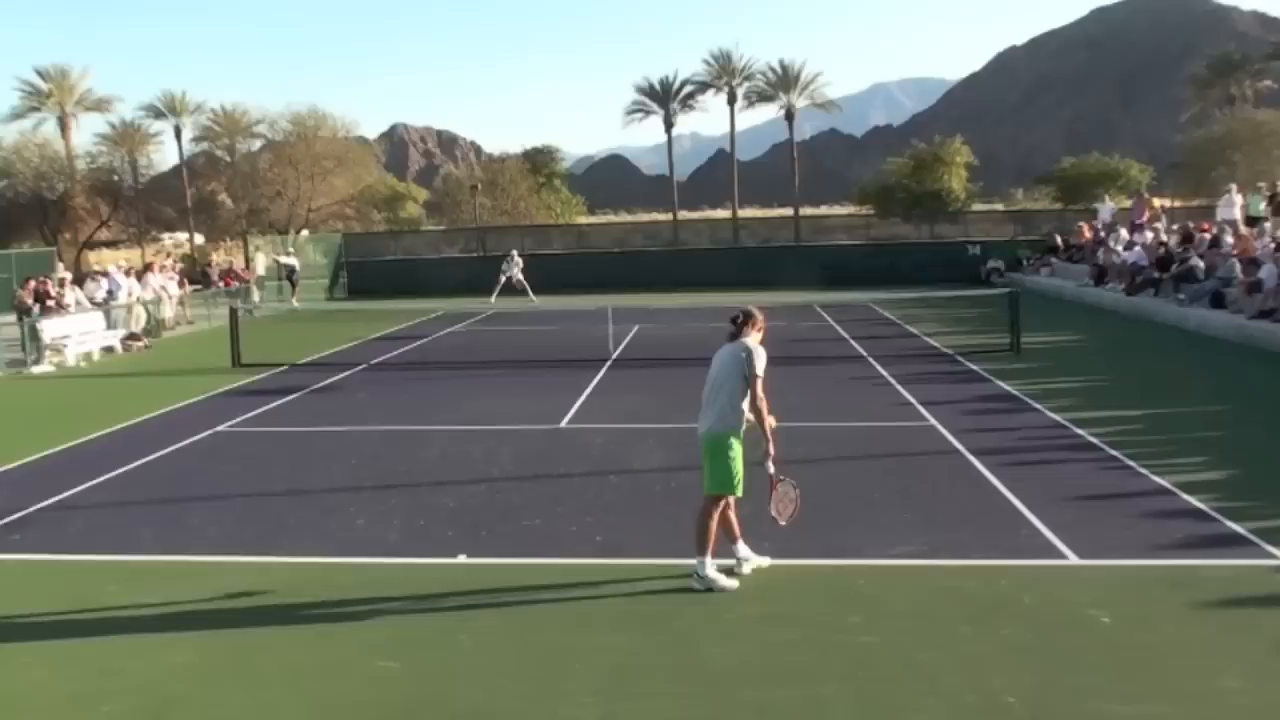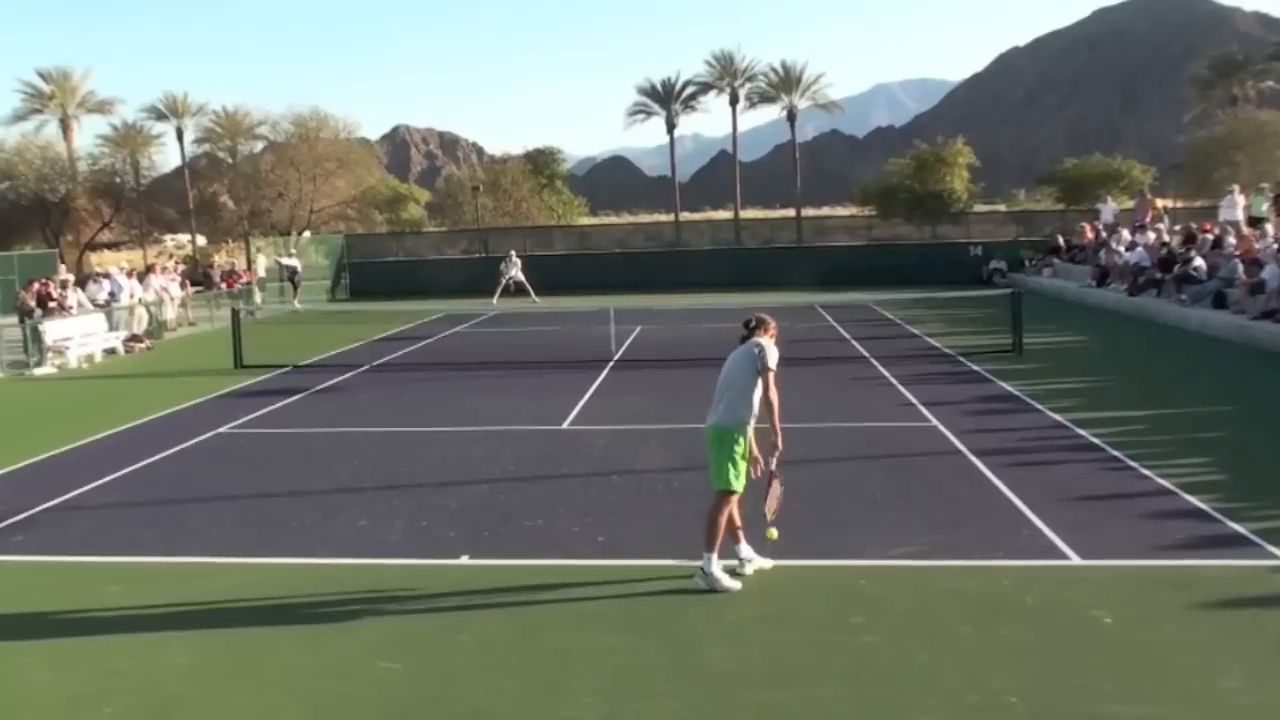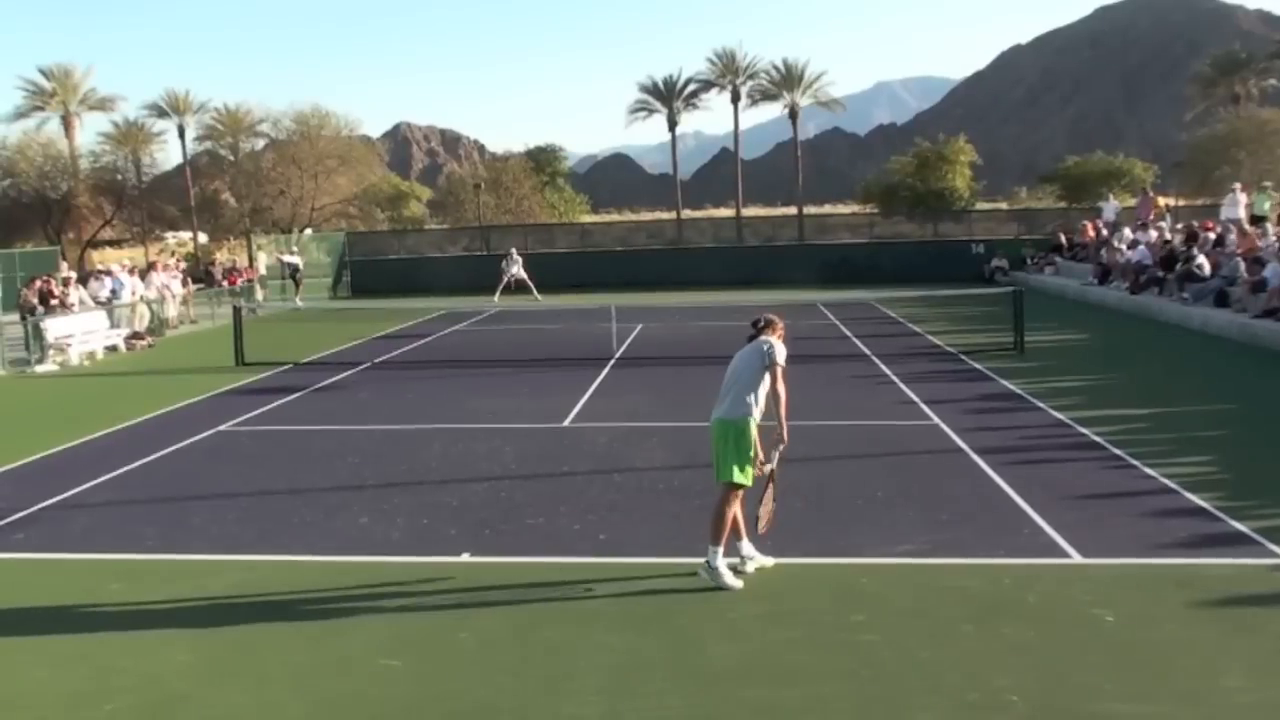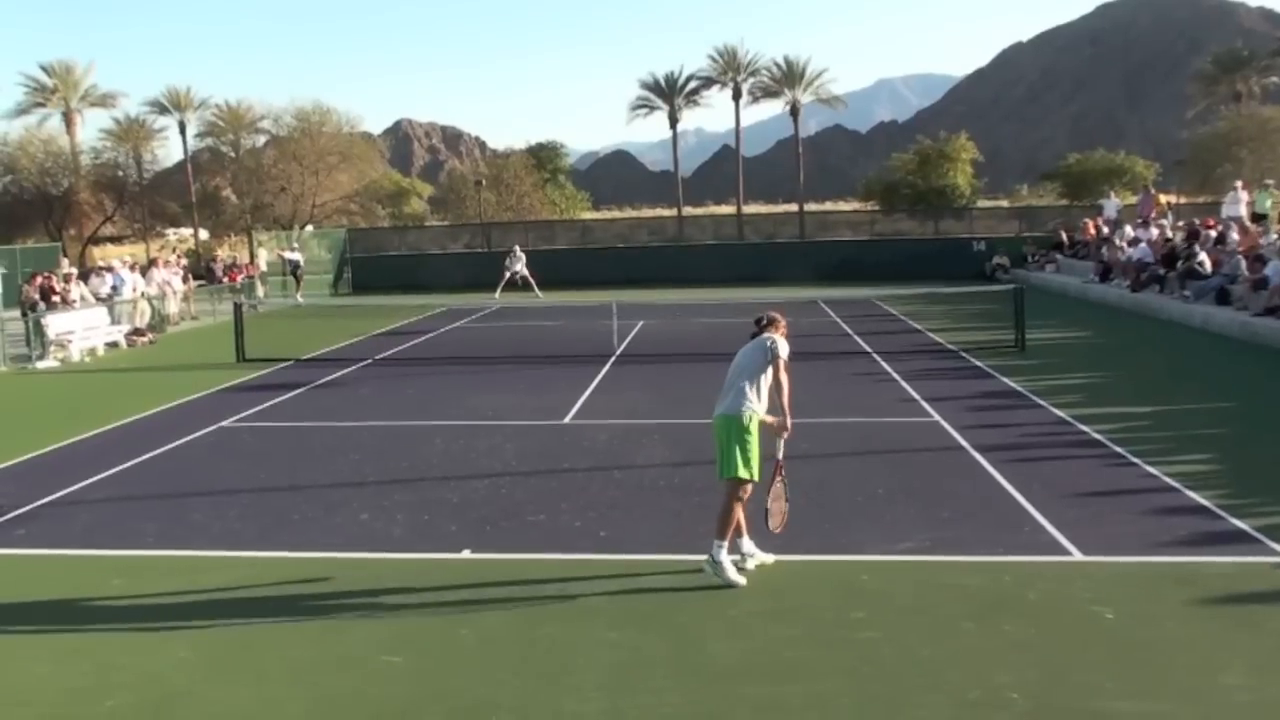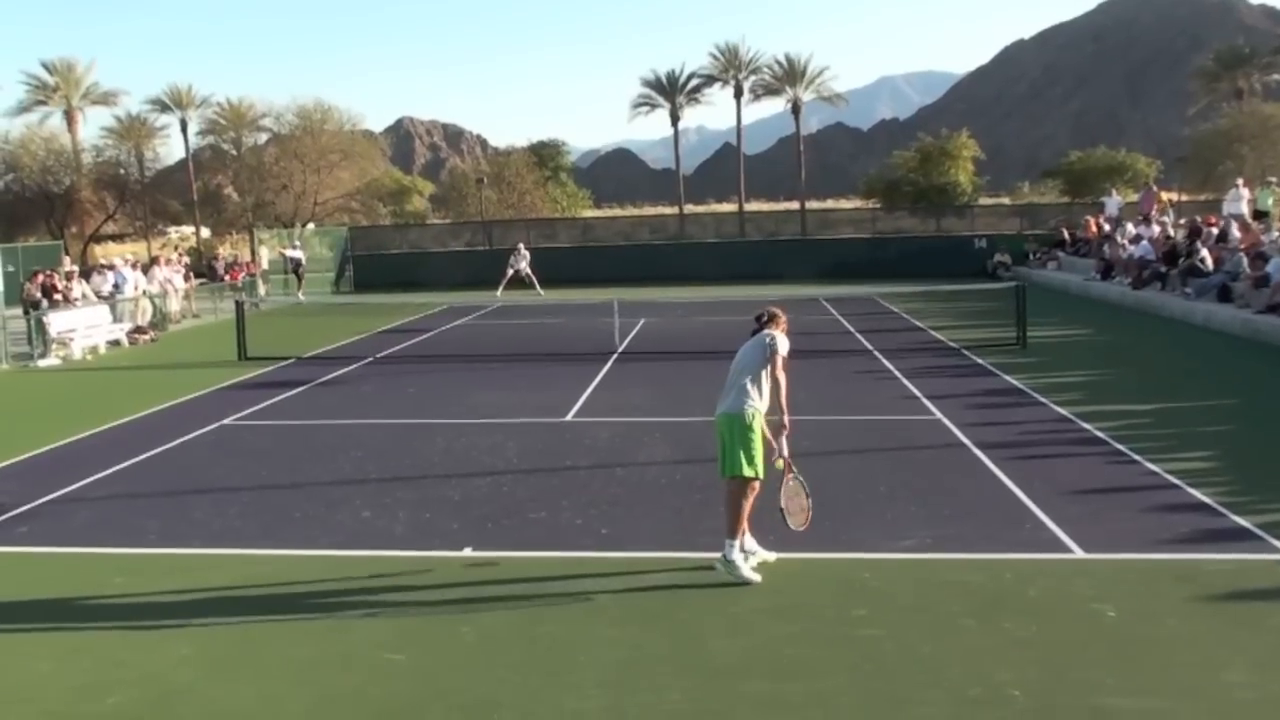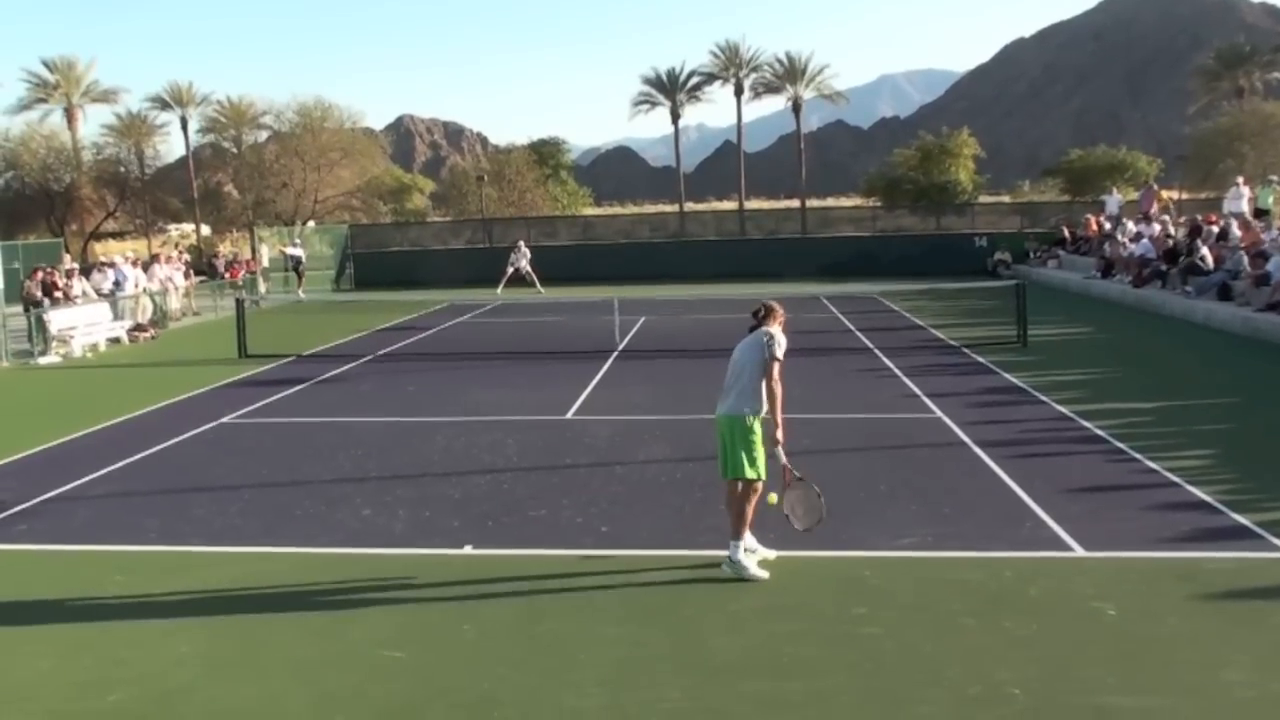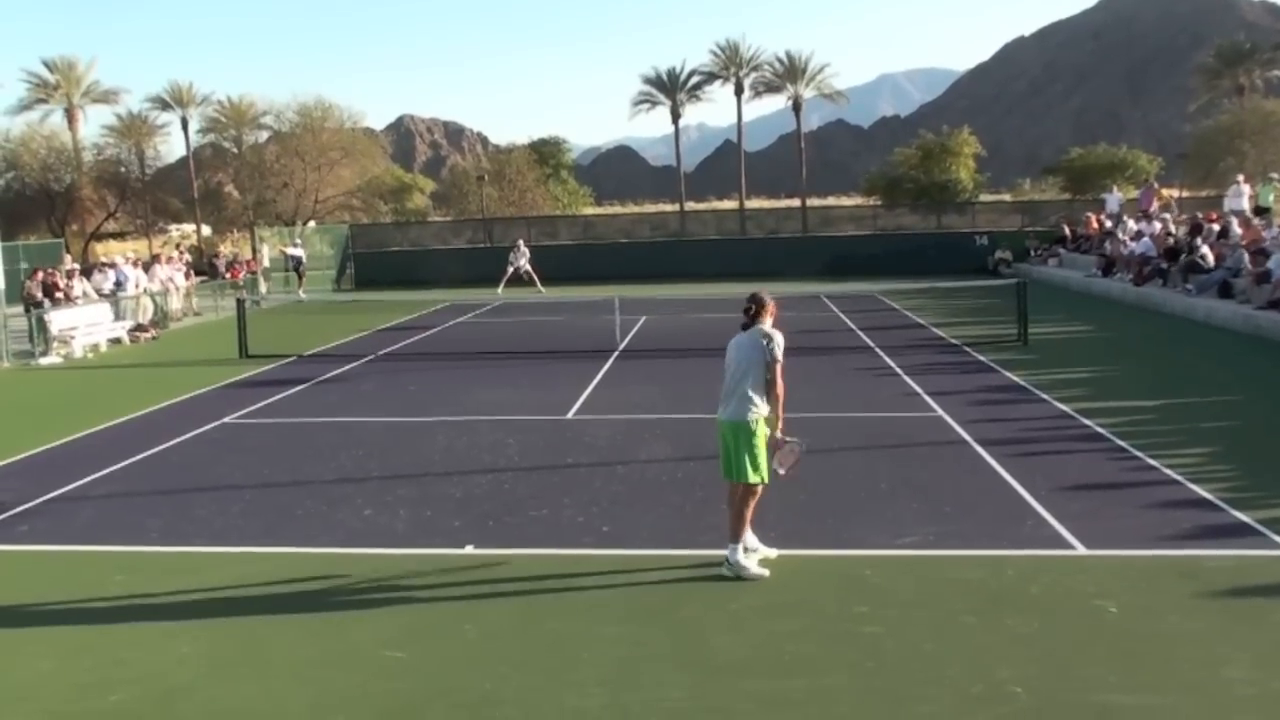
dt=0.2s
person 1, frame 1
left shoulder: (724, 351)
right shoulder: (753, 350)
right elbow: (757, 398)
left wrist: (759, 419)
right wrist: (768, 439)
left hip: (710, 430)
right hip: (724, 433)
left knee: (726, 496)
right knee: (715, 499)
left ankle: (743, 554)
right ankle: (703, 570)
person 1, frame 2
left shoulder: (739, 353)
right shoulder: (765, 348)
right elbow: (769, 391)
left wrist: (753, 450)
right wrist: (776, 434)
left hip: (717, 426)
right hip: (731, 428)
left knee: (730, 494)
right knee: (724, 496)
left ankle: (745, 555)
right ankle: (709, 568)
person 1, frame 3
left shoulder: (746, 352)
right shoulder: (774, 346)
right elbow: (777, 385)
left wrist: (757, 450)
right wrist: (782, 427)
left hip: (721, 421)
right hip: (736, 422)
left knee: (733, 490)
right knee: (731, 491)
left ankle: (747, 553)
right ankle: (714, 561)
person 1, frame 4
left shoulder: (750, 348)
right shoulder: (777, 342)
right elbow: (779, 375)
left wrist: (770, 421)
right wrist: (786, 414)
left hip: (723, 416)
right hip: (740, 417)
left knee: (736, 486)
right knee: (741, 487)
left ankle: (746, 550)
right ankle: (718, 555)
person 1, frame 5
left shoulder: (751, 345)
right shoulder: (777, 339)
right elbow: (776, 371)
left wrist: (766, 435)
right wrist: (784, 412)
left hip: (725, 414)
right hip: (742, 415)
left knee: (736, 484)
right knee: (749, 484)
left ankle: (747, 547)
right ankle: (731, 555)
person 1, frame 6
left shoulder: (745, 343)
right shoulder: (774, 337)
right elbow: (772, 381)
left wrist: (767, 423)
right wrist: (778, 425)
left hip: (725, 415)
right hip: (744, 416)
left knee: (735, 484)
right knee: (752, 485)
left ankle: (747, 545)
right ankle: (735, 556)
person 1, frame 7
left shoulder: (737, 340)
right shoulder: (771, 336)
right elbow: (776, 384)
right wrist: (778, 420)
left hip: (726, 418)
right hip: (746, 419)
left knee: (738, 486)
right knee: (751, 488)
left ankle: (749, 544)
right ankle: (734, 558)
